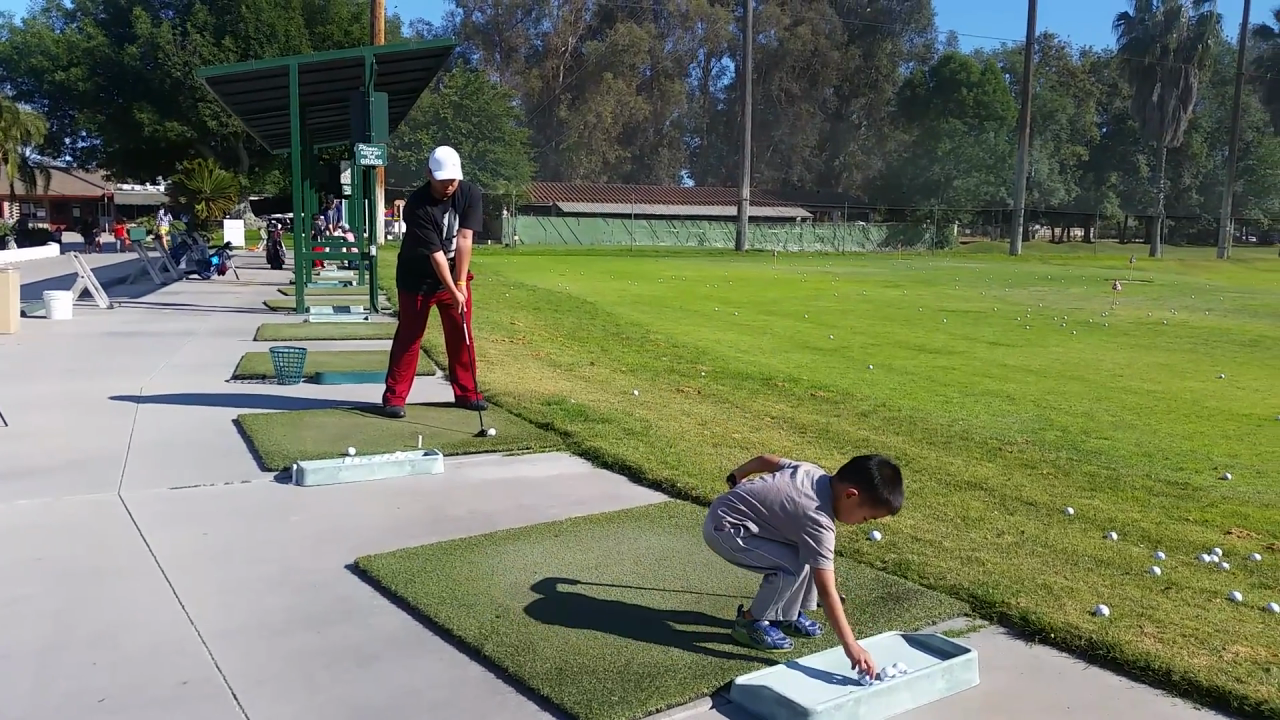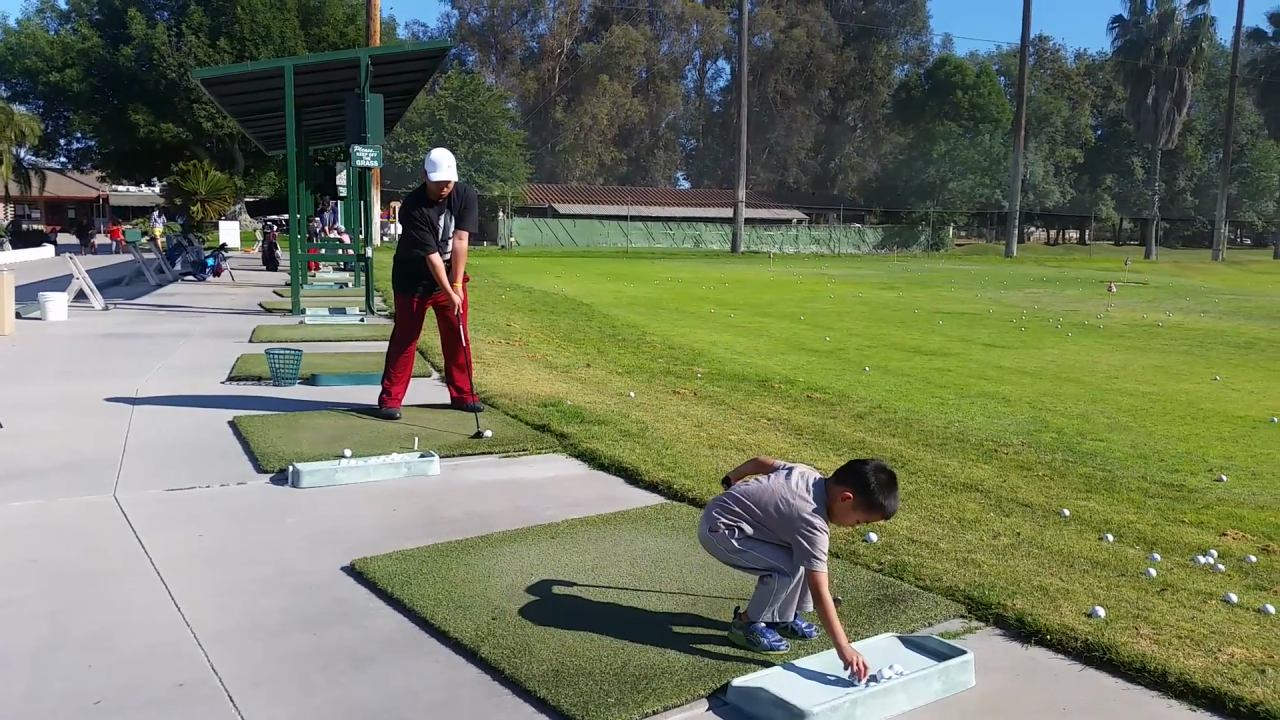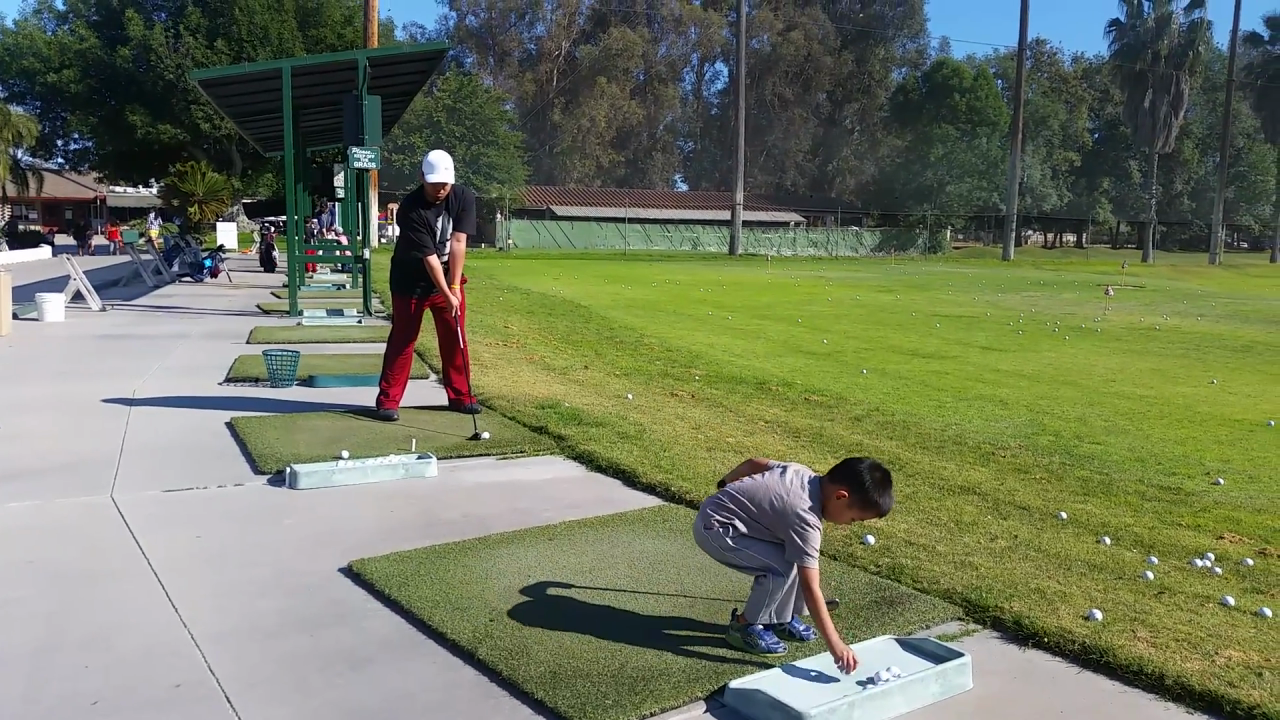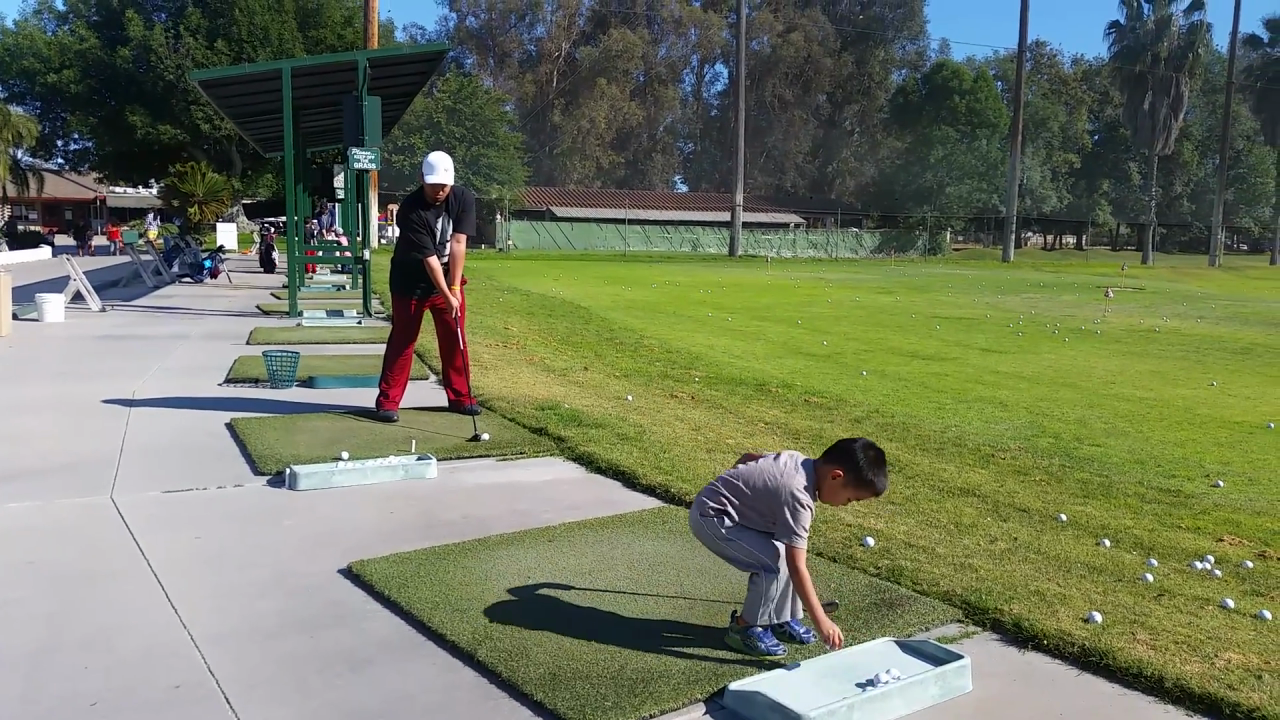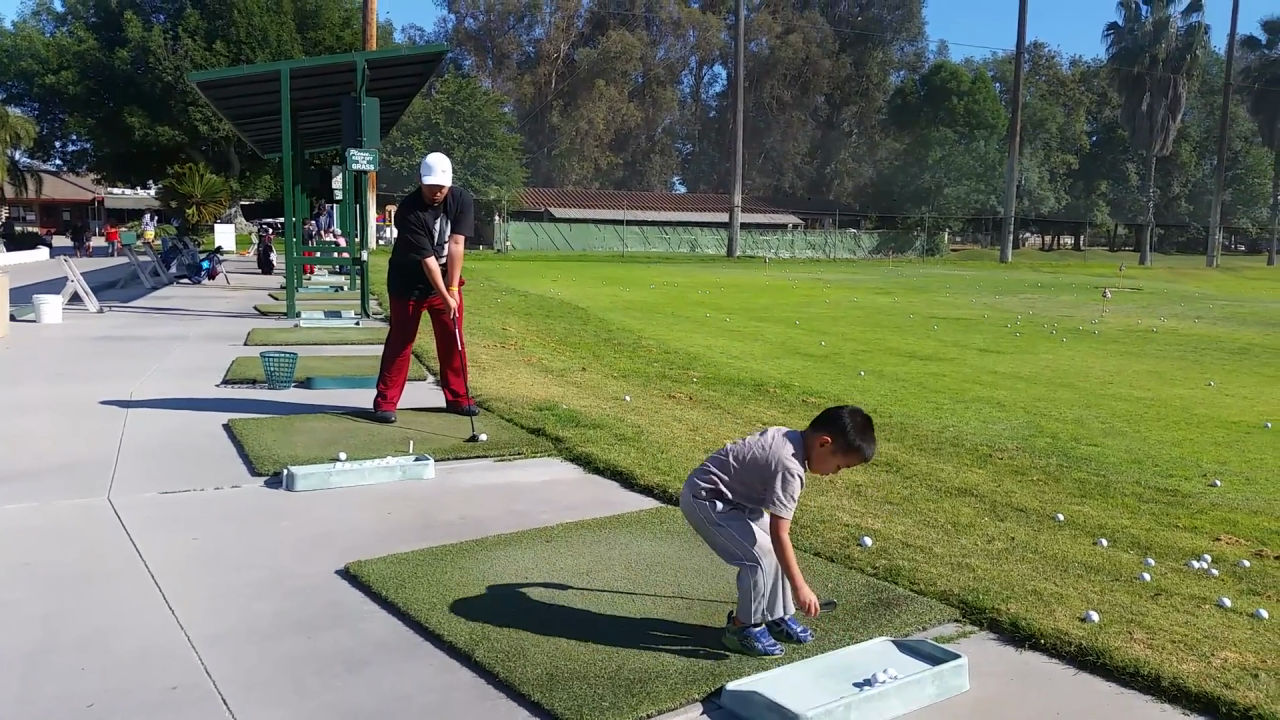
dt=0.1s
person 1, frame 1
left shoulder: (470, 194)
right shoulder: (417, 205)
left elbow: (464, 239)
right elbow: (435, 253)
left wrist: (461, 282)
right wrist: (452, 290)
left hip: (455, 274)
right hip: (417, 278)
left knee: (461, 333)
right knee: (409, 336)
left ankle: (466, 392)
right ankle: (394, 396)
person 1, frame 2
left shoulder: (466, 195)
right shoulder: (413, 207)
left elbow: (460, 241)
right elbow: (430, 255)
left wrist: (457, 284)
right wrist: (448, 292)
left hip: (451, 276)
right hip: (413, 280)
left knee: (457, 335)
right knee: (405, 338)
left ankle: (462, 393)
right ankle: (390, 398)
person 1, frame 3
left shoulder: (464, 197)
right shoulder: (410, 209)
left elbow: (458, 243)
right elbow: (428, 256)
left wrist: (455, 286)
right wrist: (446, 294)
left hip: (449, 278)
right hip: (411, 281)
left knee: (455, 337)
right knee: (402, 339)
left ankle: (460, 395)
right ankle: (388, 399)
person 1, frame 4
left shoulder: (464, 198)
right shoulder: (410, 210)
left elbow: (458, 244)
right elbow: (428, 257)
left wrist: (455, 288)
right wrist: (446, 296)
left hip: (449, 279)
right hip: (411, 282)
left knee: (455, 338)
right knee: (402, 340)
left ankle: (460, 396)
right ankle: (388, 400)
person 1, frame 5
left shoulder: (462, 200)
right shoulder: (408, 211)
left elbow: (456, 245)
right elbow: (426, 258)
left wrist: (453, 288)
right wrist: (444, 296)
left hip: (446, 280)
right hip: (408, 283)
left knee: (453, 339)
right knee: (400, 341)
left ankle: (457, 397)
right ankle: (385, 401)
person 2, frame 1
left shoulder: (815, 473)
right shoulder: (817, 521)
left elbow: (765, 460)
right elbow: (827, 590)
left wrist: (736, 479)
right wrist: (851, 646)
left hip: (731, 510)
right hip: (724, 529)
left knee: (807, 556)
right knee: (793, 568)
left ankle: (787, 613)
right ankle: (751, 622)
person 2, frame 2
left shoulder: (810, 474)
right shoulder: (812, 522)
left elbow: (760, 462)
right elbow: (820, 592)
left wrist: (730, 481)
right wrist: (844, 647)
left hip: (726, 512)
right hip: (720, 530)
left knee: (802, 558)
right knee: (788, 570)
left ankle: (784, 615)
right ankle: (748, 624)
person 2, frame 3
left shoulder: (804, 473)
right shoulder: (805, 519)
left elbow: (754, 463)
right elbow: (811, 588)
left wrist: (727, 483)
right wrist: (834, 643)
left hip: (722, 510)
right hip: (715, 528)
left knee: (797, 564)
right knee: (783, 569)
left ankle: (782, 619)
right ankle: (746, 627)
person 2, frame 4
left shoulder: (799, 460)
right shoulder: (799, 498)
left elbow: (750, 457)
right elbow: (798, 567)
right wrist: (821, 620)
left hip: (731, 507)
right hip: (711, 516)
left knee: (787, 551)
right knee: (774, 565)
left ankle: (781, 619)
right ankle: (746, 627)
person 2, frame 5
left shoulder: (787, 436)
right shoulder: (790, 468)
right elbow: (779, 533)
right wrist: (800, 587)
left hip: (730, 494)
right hip: (704, 499)
left knee: (773, 551)
right knee: (760, 557)
left ankle: (776, 617)
right ankle: (744, 628)
